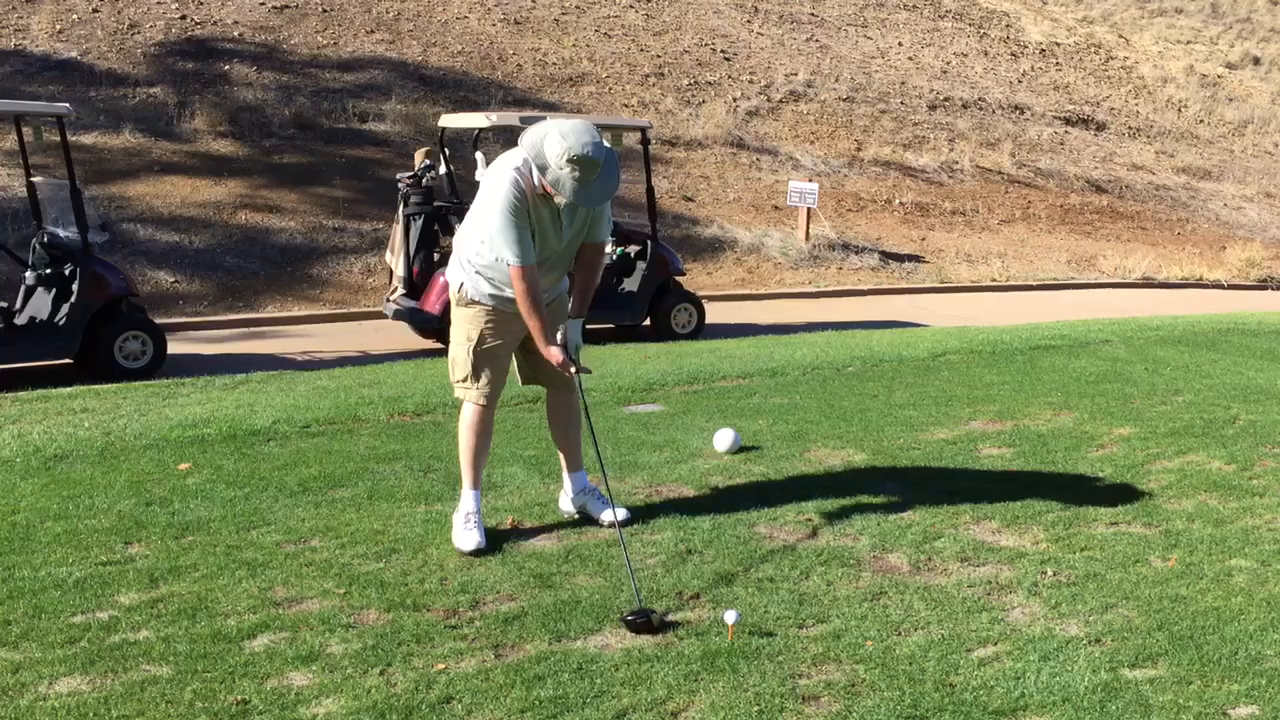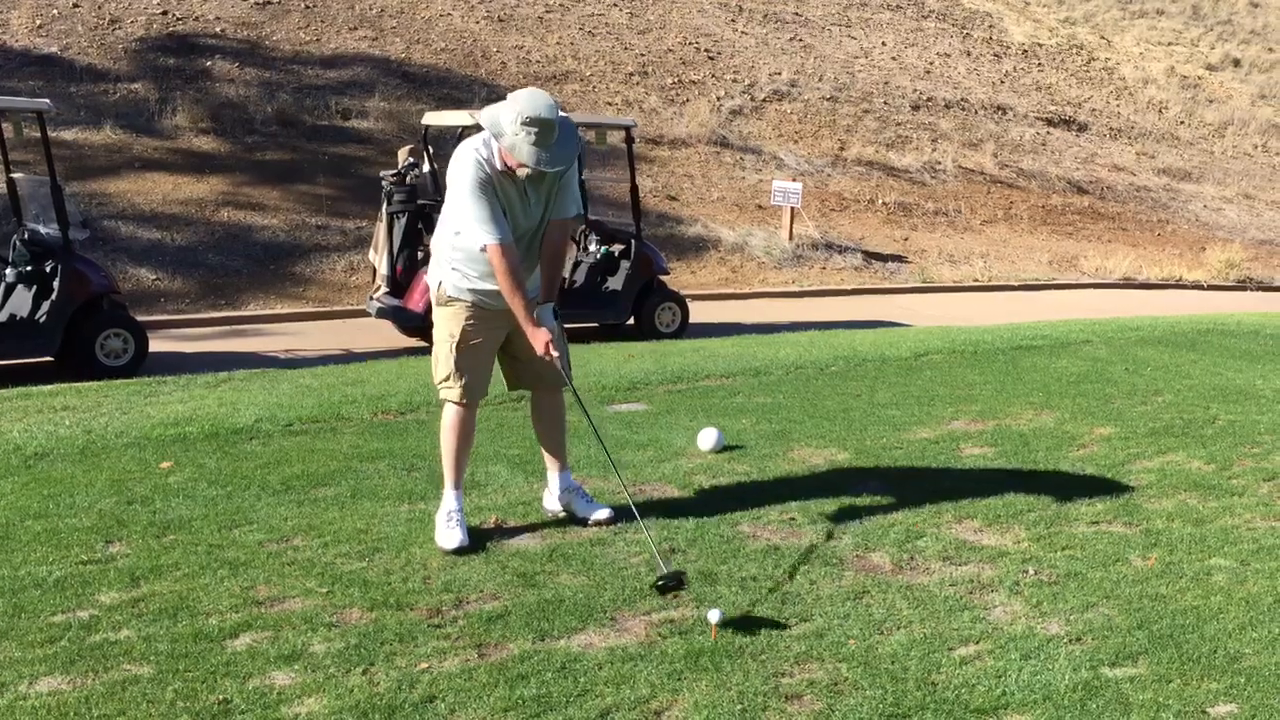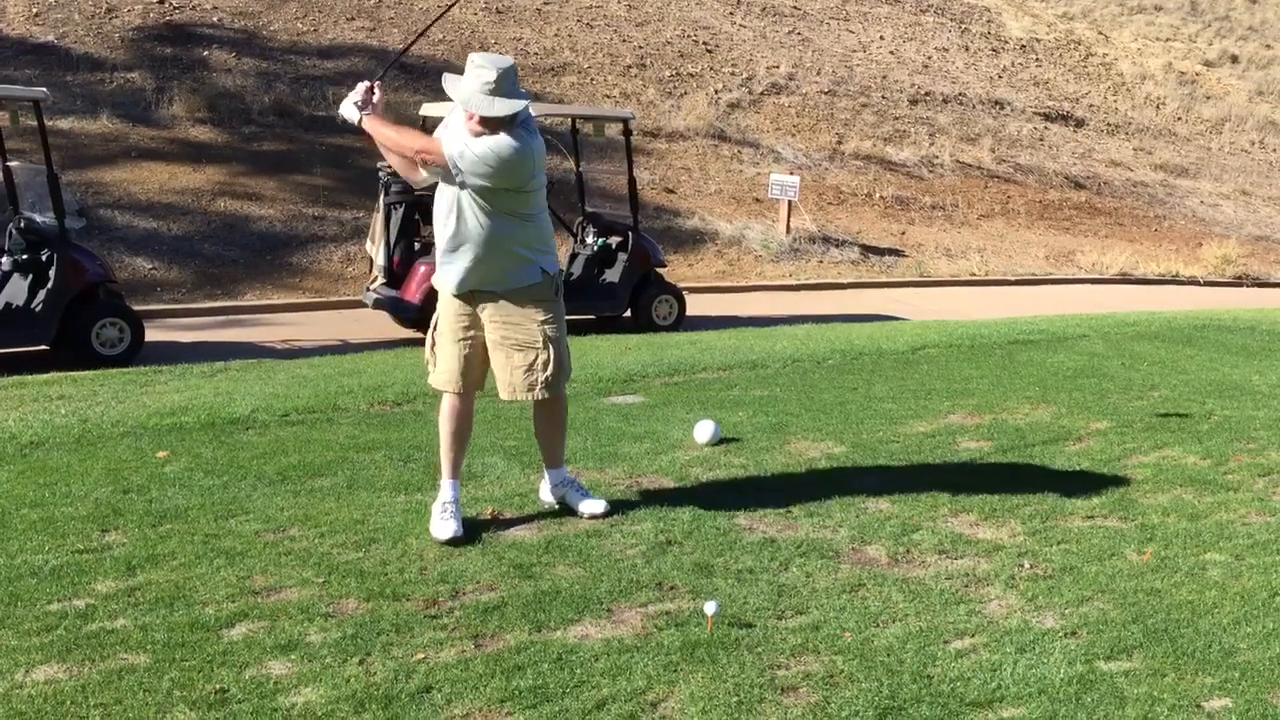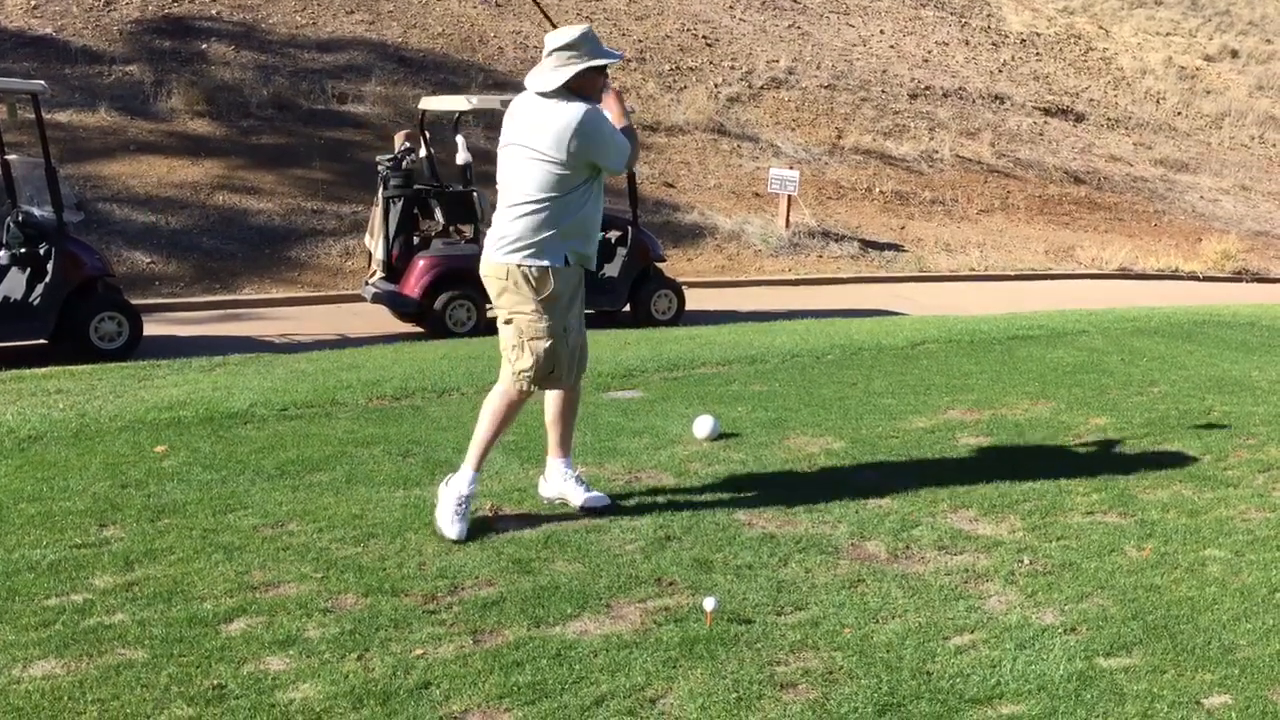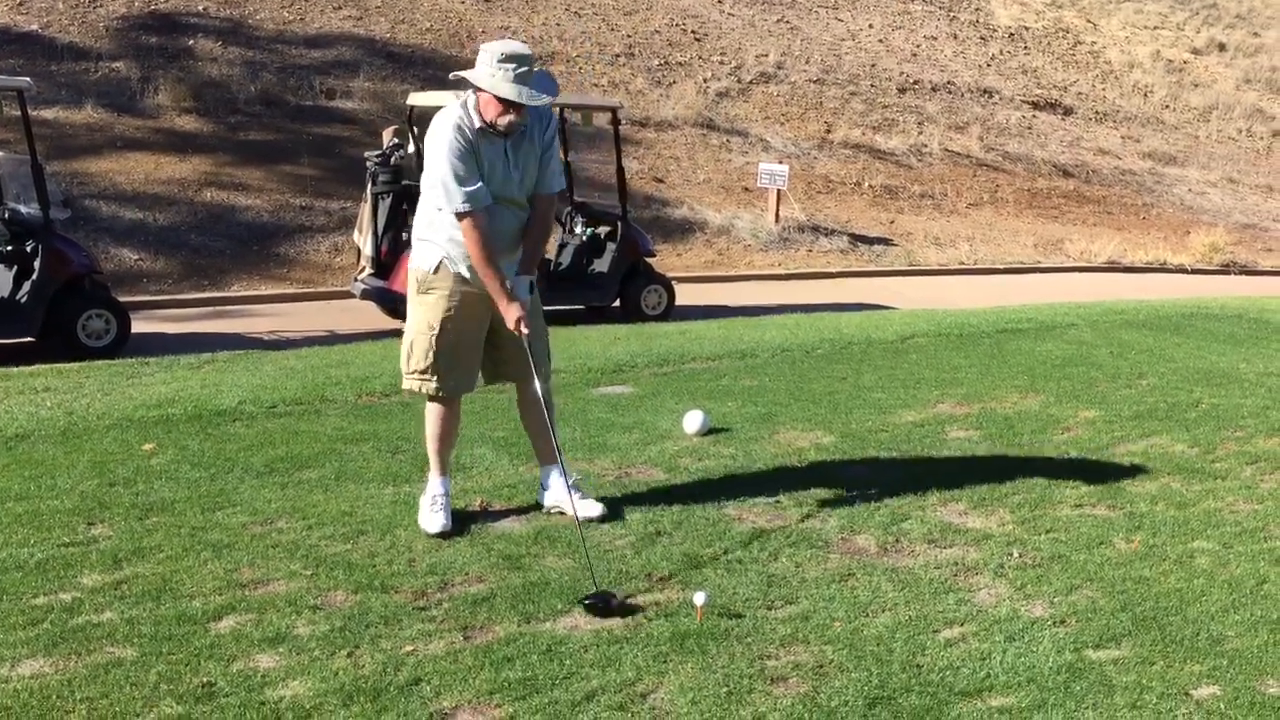
dt=1s
person 1, frame 1
left shoulder: (590, 177)
right shoulder: (507, 183)
left elbow: (592, 248)
right elbow: (520, 276)
left wrist: (575, 319)
right wrist: (545, 344)
left hip: (548, 290)
right hip: (486, 290)
left knee: (564, 384)
right knee: (480, 396)
left ankle: (576, 488)
right ankle: (469, 507)
person 1, frame 2
left shoulder: (558, 157)
right shoulder: (471, 164)
left elbow: (558, 232)
right elbow: (501, 255)
left wrist: (547, 306)
right wrist: (531, 327)
left hip: (530, 288)
right hip: (466, 291)
left knee: (549, 384)
right knee: (462, 397)
left ankle: (560, 487)
right ankle: (451, 506)
person 1, frame 3
left shoulder: (514, 148)
right shoulder: (459, 121)
left elbow: (421, 148)
right elbow: (418, 172)
left wrist: (364, 117)
right wrist: (373, 118)
left hip: (523, 287)
right hip: (461, 283)
left knee: (548, 388)
right knee: (457, 388)
left ankle: (556, 480)
right ankle: (448, 494)
person 1, frame 4
left shoulder: (525, 104)
right shoulder: (582, 119)
right elbow: (625, 157)
left wrist: (603, 104)
right wrist: (617, 109)
left hip: (544, 262)
right hip: (534, 266)
left knee: (567, 371)
right knee: (522, 379)
left ankle: (558, 472)
right ankle: (462, 482)
person 1, frame 5
left shoulder: (541, 120)
right shoulder: (451, 131)
left elbow: (544, 204)
right elbow: (471, 224)
left wrist: (524, 278)
right wrist: (502, 300)
left hip: (512, 270)
right hip: (449, 269)
left knee: (533, 375)
right knee: (443, 385)
left ankle: (553, 482)
right ankle: (437, 488)
